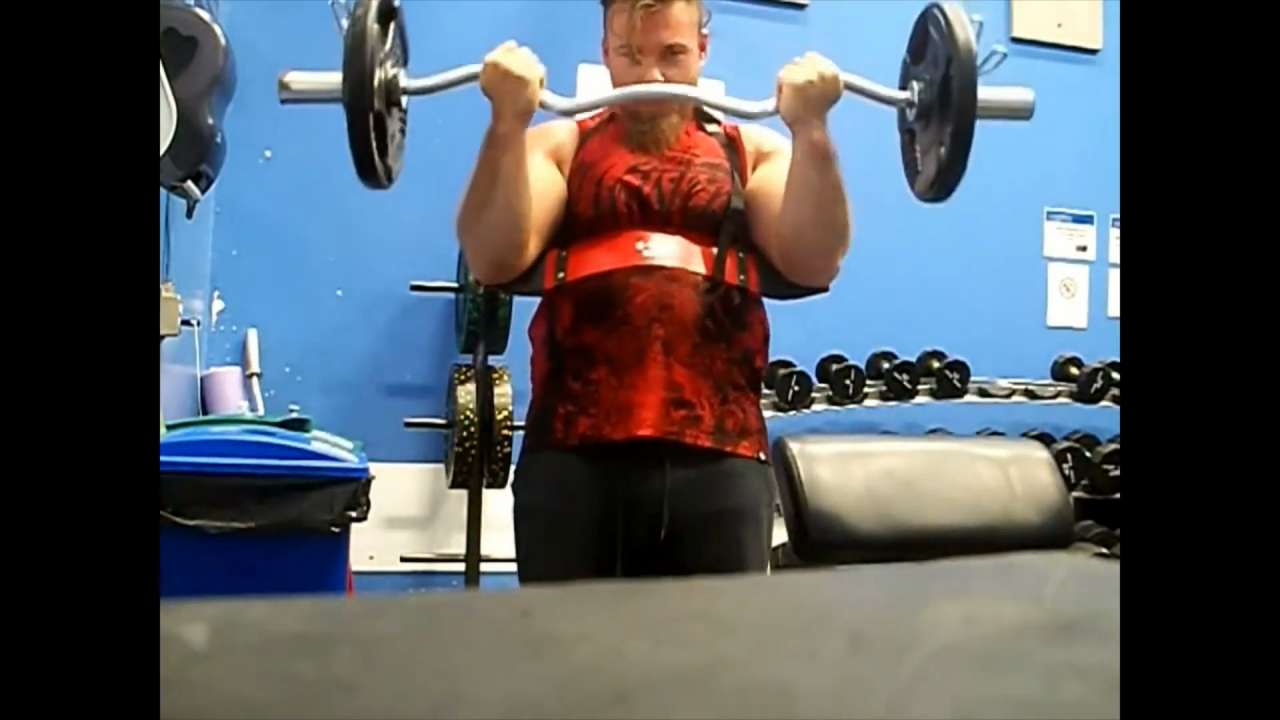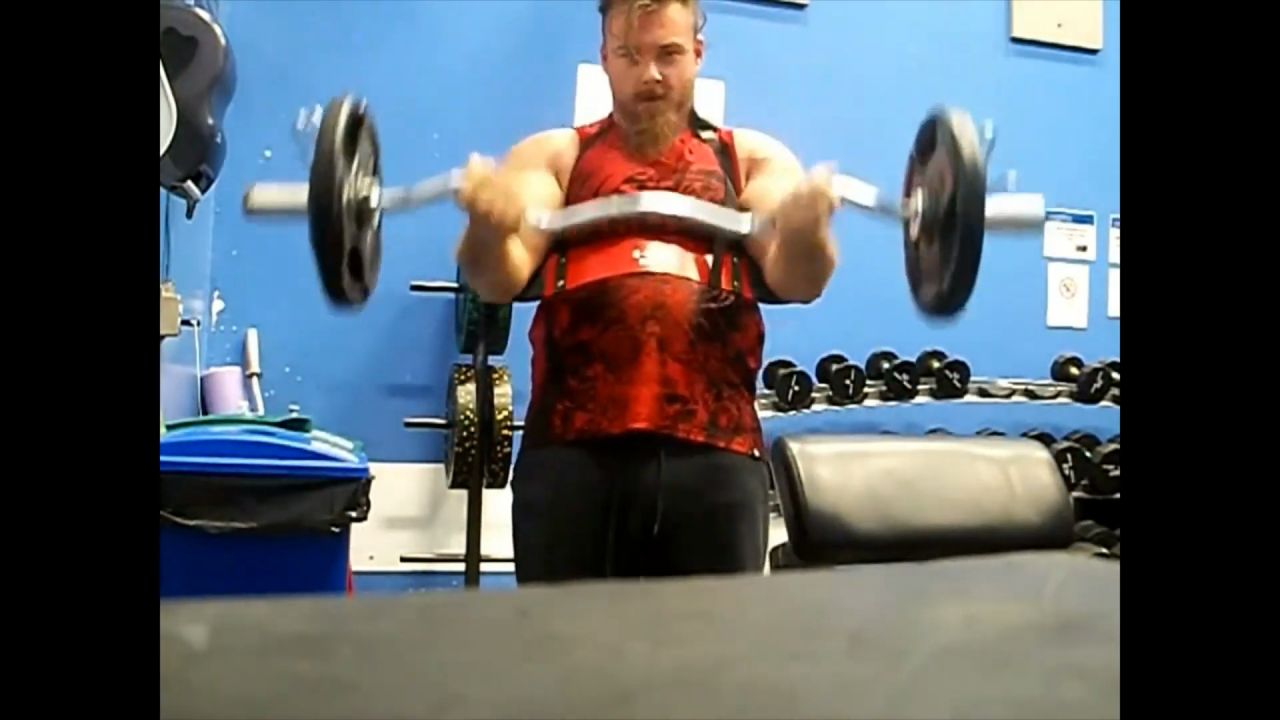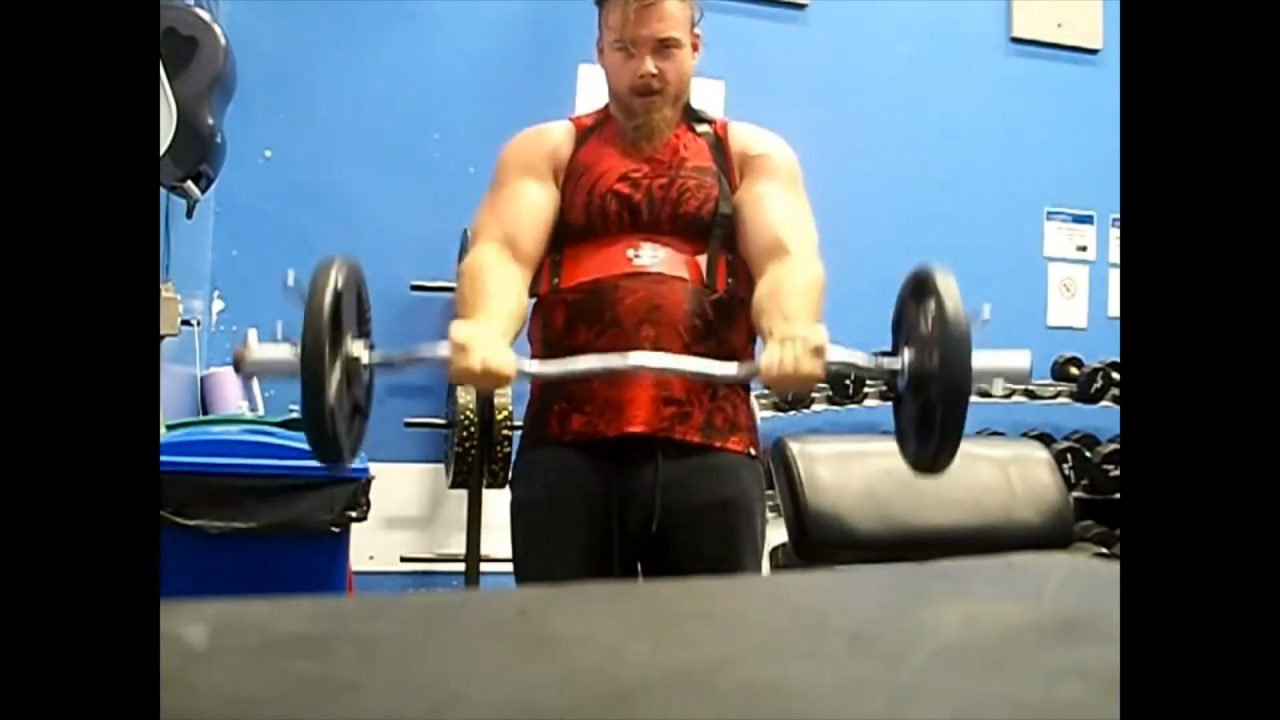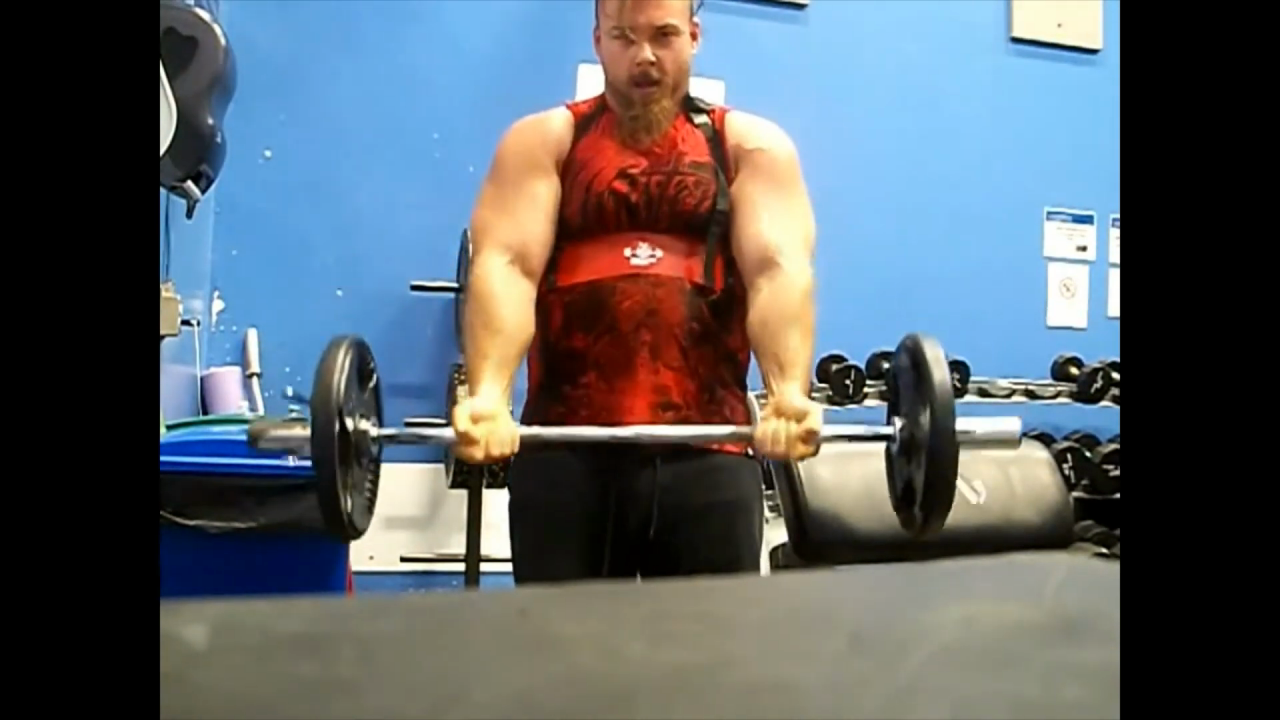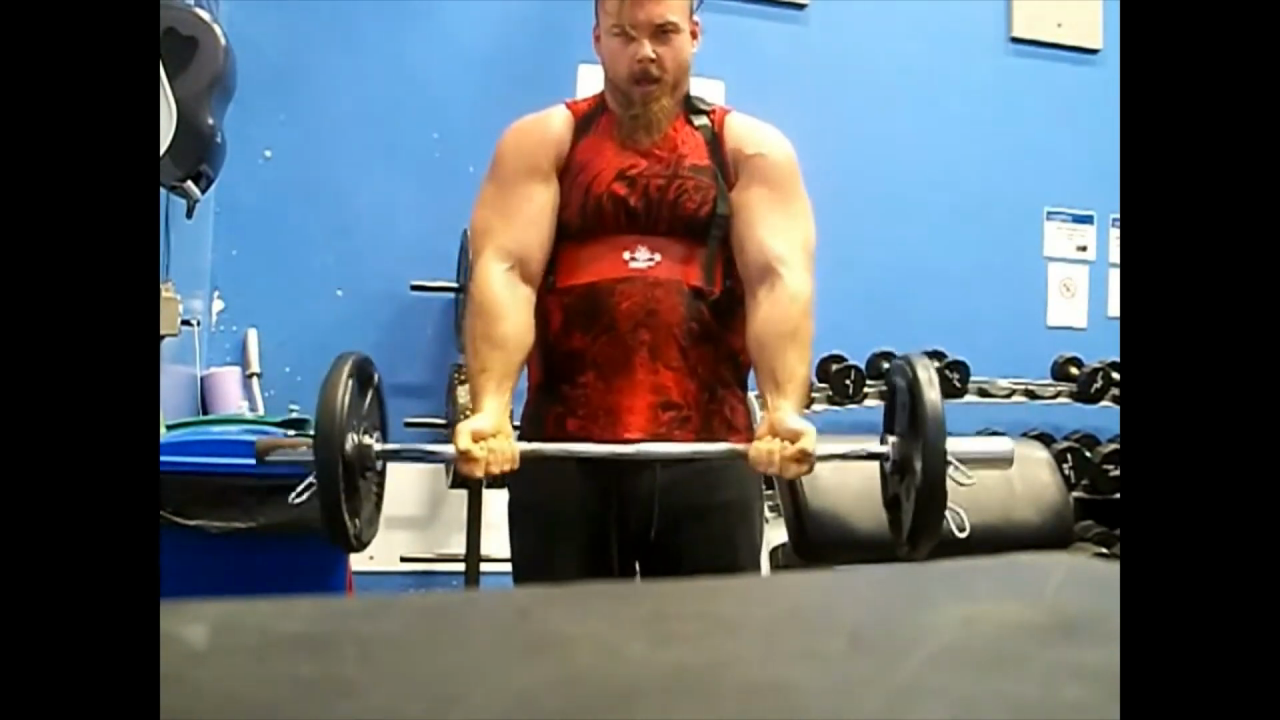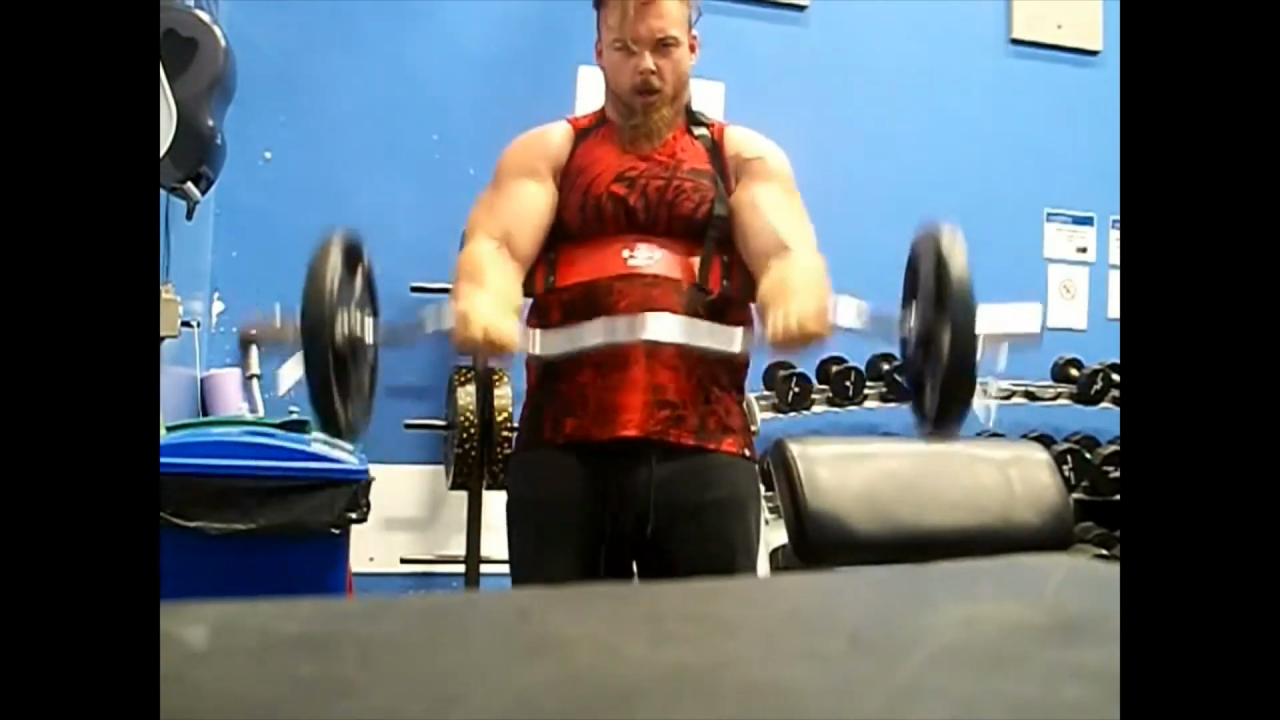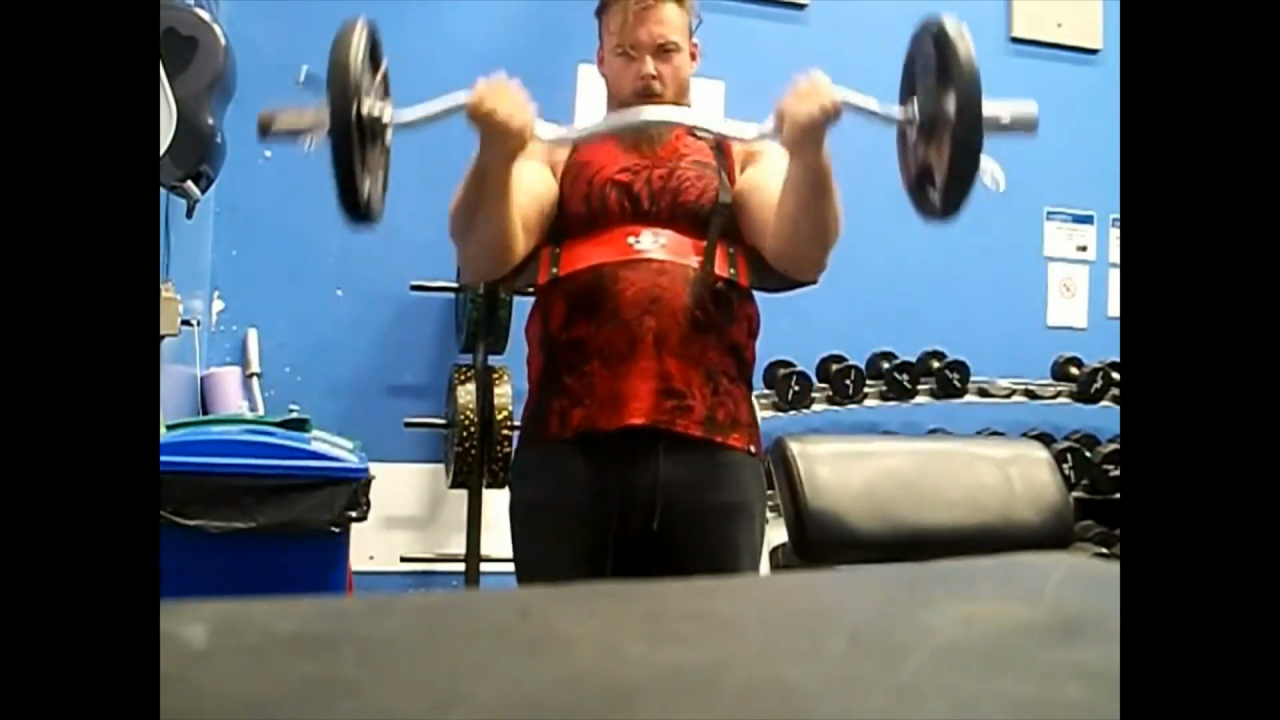
dt=0.3s
person 1, frame 1
left shoulder: (755, 151)
right shoulder: (555, 147)
left elbow: (815, 263)
right elbow: (493, 259)
left wrist: (809, 127)
right wrist: (507, 120)
left hip: (717, 451)
right hip: (574, 448)
person 1, frame 2
left shoulder: (753, 157)
right shoulder: (552, 156)
left elbow: (795, 274)
right elbow: (501, 269)
left wrist: (803, 230)
right wrist: (491, 225)
left hip: (713, 448)
right hip: (572, 446)
person 1, frame 3
left shoulder: (751, 153)
right shoulder: (546, 151)
left elbow: (786, 257)
right elbow: (501, 254)
left wrist: (794, 335)
right wrist: (484, 330)
left hip: (709, 447)
right hip: (569, 446)
person 1, frame 4
left shoulder: (751, 143)
right shoulder: (542, 140)
left elbow: (778, 268)
right elbow: (505, 264)
left wrist: (788, 393)
right wrist: (489, 393)
left hip: (707, 446)
right hip: (567, 445)
person 1, frame 5
left shoulder: (750, 146)
right shoulder: (542, 140)
left elbow: (778, 278)
right elbow: (504, 272)
left wrist: (784, 410)
right wrist: (490, 407)
left hip: (707, 447)
right hip: (566, 447)
person 1, frame 6
left shoulder: (745, 156)
right shoulder: (545, 152)
left elbow: (786, 259)
right elbow: (495, 252)
left wrist: (799, 296)
right wrist: (483, 302)
left hip: (704, 448)
right hip: (566, 447)
person 1, frame 7
left shoulder: (746, 158)
right shoulder: (549, 157)
left elbow: (801, 257)
right elbow: (484, 256)
left wrist: (807, 147)
right wrist: (496, 152)
left hip: (710, 442)
right hip: (569, 444)
